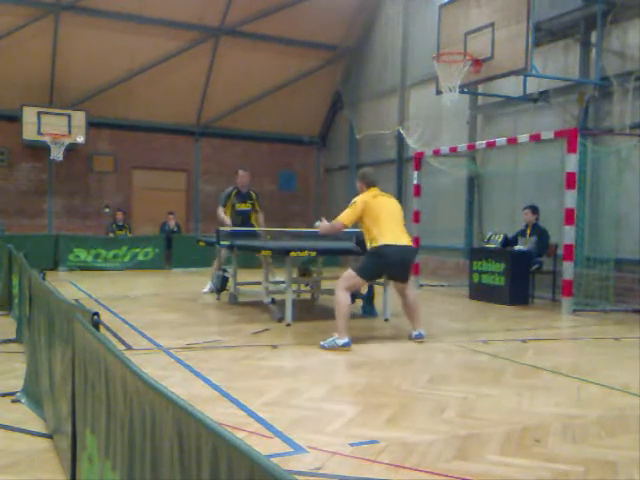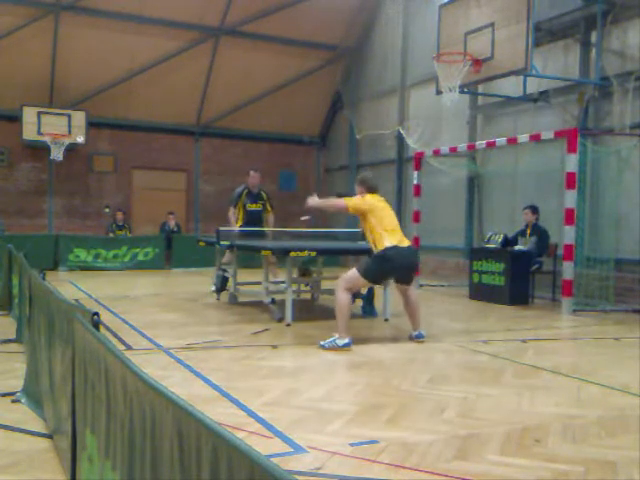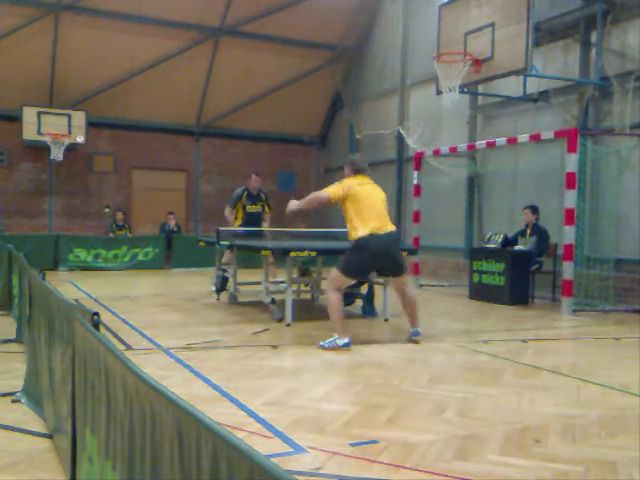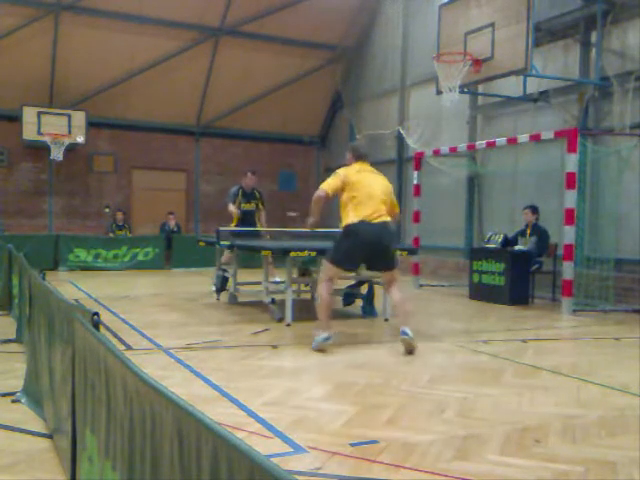
dt=0.2s
person 1, frame 1
left shoulder: (362, 200)
right shoulder: (393, 200)
left elbow: (339, 225)
left wrist: (324, 227)
left hip: (384, 252)
right hip: (407, 251)
left knee: (342, 286)
right knee: (404, 289)
left ankle: (342, 338)
right ankle: (417, 331)
person 1, frame 2
left shoulder: (366, 201)
right shoulder: (383, 204)
left elbow: (338, 204)
left wrist: (316, 203)
left hip: (390, 255)
right hip: (410, 254)
left knee: (343, 286)
right knee: (407, 290)
left ankle: (343, 338)
right ankle: (417, 332)
person 1, frame 3
left shoulder: (347, 185)
right shoulder: (378, 190)
left elbow: (321, 197)
left wrist: (298, 205)
left hip: (366, 244)
right hip: (390, 240)
left knee: (334, 287)
right knee: (402, 286)
left ankle: (341, 338)
right ankle: (415, 330)
person 1, frame 4
left shoulder: (344, 173)
right shoulder: (383, 180)
left elbow: (321, 195)
right elbow: (394, 212)
left wrist: (313, 216)
left hip: (355, 232)
right hip: (382, 232)
left knee: (325, 279)
right knee: (392, 285)
left ankle: (324, 332)
right ankle: (405, 331)
